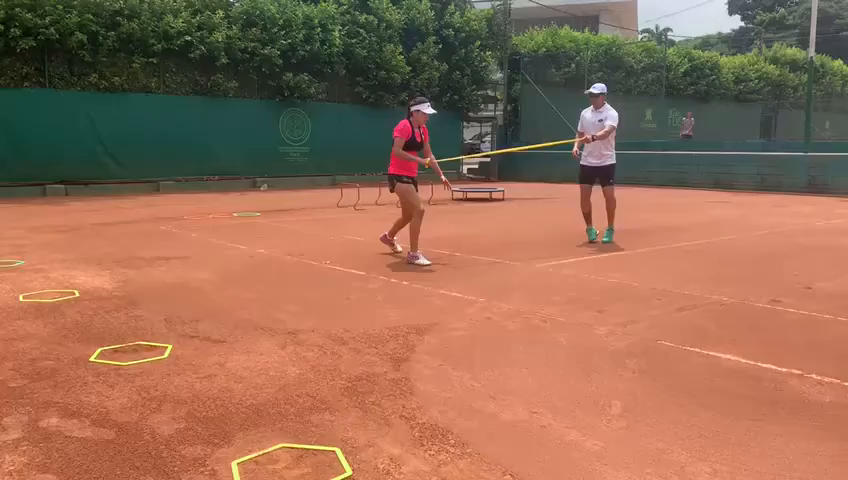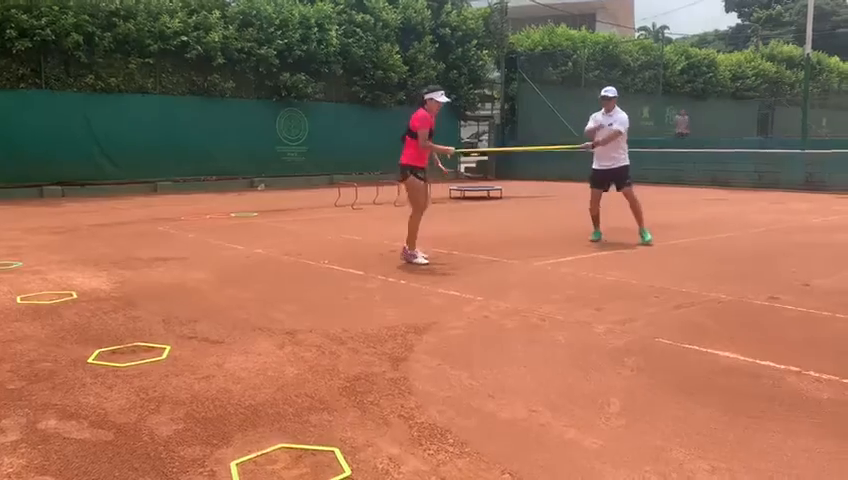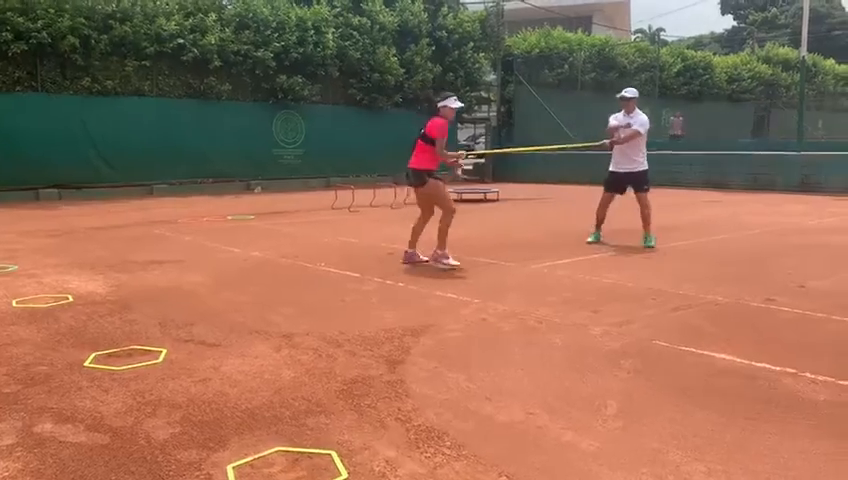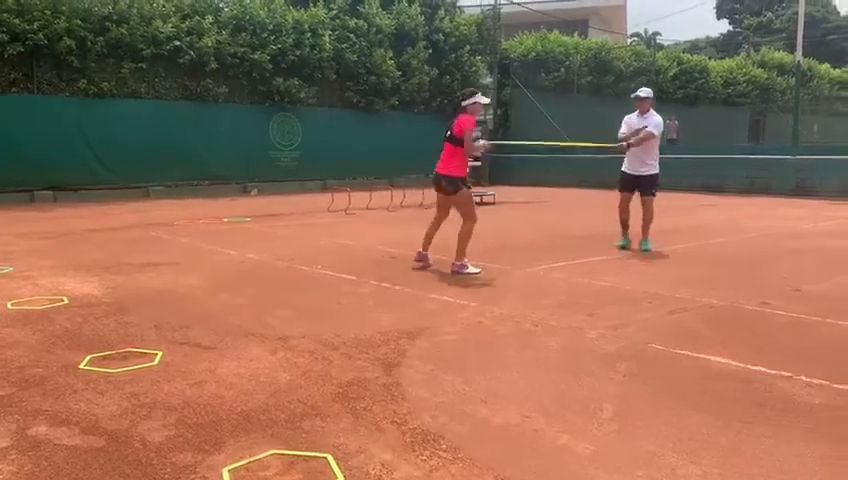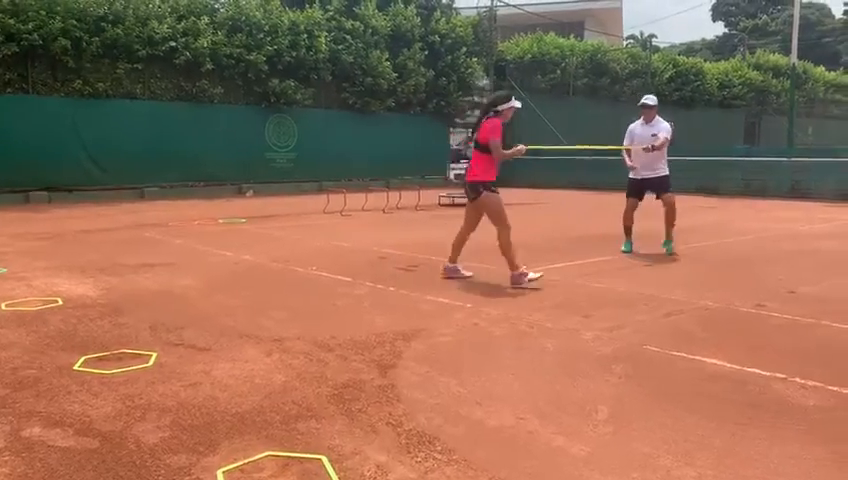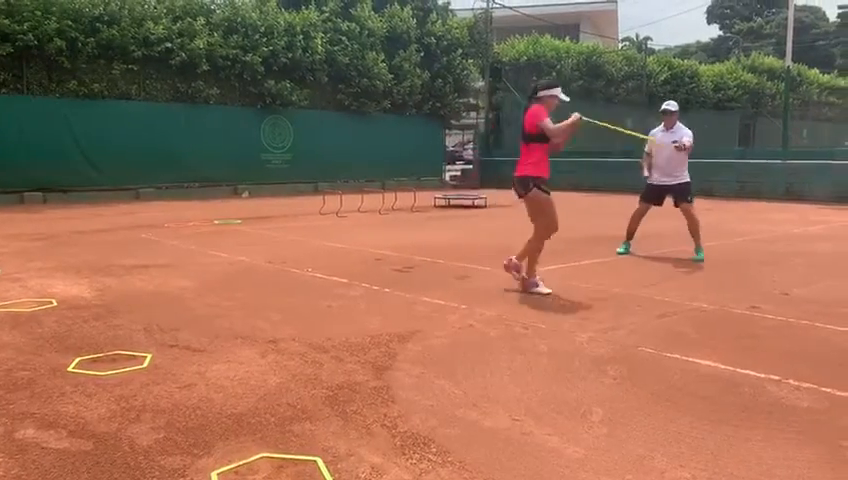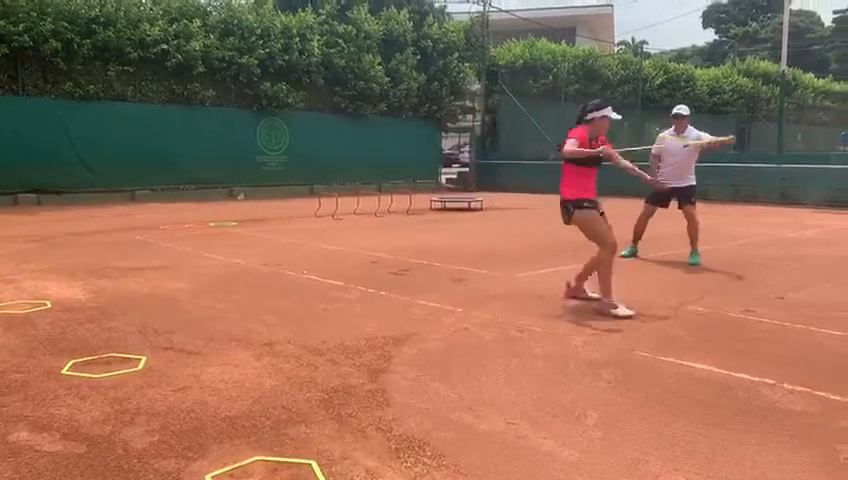
dt=0.3s
person 1, frame 1
left shoulder: (423, 130)
right shoulder: (404, 126)
left elbow: (428, 155)
right elbow: (397, 152)
left wrist: (441, 175)
right wrist: (420, 160)
left hip: (410, 176)
right hip: (398, 176)
left knee: (408, 215)
right knee: (418, 210)
left ankle: (389, 237)
right ankle: (414, 253)
person 1, frame 2
left shoulder: (430, 117)
right shoulder: (422, 116)
right elbow: (423, 144)
left wrist: (438, 163)
right wrist: (445, 150)
left hip: (418, 167)
right hip: (411, 167)
left knee: (419, 208)
right knee: (419, 209)
left ankle: (409, 248)
right ankle: (410, 251)
person 1, frame 3
left shoulder: (435, 122)
right shoulder: (441, 123)
right elbow: (440, 153)
left wrist: (452, 159)
right wrist: (456, 156)
left hip: (417, 172)
right hip: (423, 173)
left knee: (427, 213)
right knee: (449, 210)
left ankle: (411, 252)
right ankle: (440, 253)
person 1, frame 4
left shoulder: (458, 120)
right shoulder: (468, 120)
right elbow: (468, 149)
left wrist: (476, 147)
right wrist: (480, 145)
left hip: (441, 175)
right hip: (454, 178)
left knee: (440, 217)
right knee: (470, 219)
left ankle: (423, 255)
right ankle: (459, 263)
person 1, frame 5
left shoulder: (489, 122)
right shoulder: (494, 125)
right elbow: (497, 157)
left wrist: (514, 153)
right wrist: (516, 151)
left hip: (477, 182)
right hip: (481, 184)
left knee: (469, 226)
right knee: (504, 227)
left ankle: (451, 266)
right ankle: (518, 274)
person 1, frame 6
left shoulder: (540, 113)
right shoulder: (536, 110)
left elbow: (554, 145)
right elbow: (553, 131)
left wrist: (568, 130)
right wrist: (572, 120)
left hip: (534, 178)
right hip: (530, 178)
left knee: (550, 228)
right knee: (544, 229)
left ankle: (517, 261)
right ankle: (529, 278)
person 1, frame 7
left shoulder: (601, 139)
right shoulder: (579, 132)
left elbow: (622, 164)
right elbow: (567, 150)
left wrist: (647, 178)
right wrist: (593, 152)
left hip: (588, 201)
right hip: (574, 202)
left knee: (609, 247)
right knee: (608, 245)
left ankle: (576, 286)
right ankle: (608, 301)
person 2, frame 1
left shoulder: (611, 114)
right shoulder: (584, 113)
left elbow: (607, 132)
right elbow: (580, 134)
left wrist: (592, 137)
right wrist: (576, 146)
left hip: (606, 161)
right hip: (587, 161)
left knee: (609, 194)
right knee: (584, 194)
left ankle: (610, 229)
right ankle: (590, 229)
person 2, frame 2
left shoulder: (621, 117)
right shoulder: (595, 117)
left elbow: (611, 137)
right elbow: (587, 131)
left wrist: (593, 144)
right wrist: (594, 129)
left hip: (619, 164)
right hip: (599, 165)
left knee: (630, 195)
right knee: (594, 198)
left ankle: (643, 231)
right ankle: (597, 230)
person 2, frame 3
left shoulder: (642, 119)
right shoulder: (615, 118)
left elbow: (630, 136)
right elbow: (611, 130)
left wrist: (613, 141)
right wrist: (618, 127)
left hip: (638, 168)
right hip: (617, 167)
left knee: (643, 200)
right knee: (605, 199)
left ankle: (648, 236)
right ankle: (596, 233)
person 2, frame 4
left shoulder: (656, 120)
right shoulder: (629, 119)
left elbow: (644, 138)
right elbow: (621, 137)
left wrist: (628, 144)
right wrist: (631, 134)
left hip: (649, 170)
right hip: (629, 168)
left knee: (647, 203)
right knee: (623, 201)
left ankle: (645, 239)
right ankle: (625, 237)
person 2, frame 5
left shoulder: (663, 126)
right shoulder: (633, 127)
left elbow: (662, 142)
right elbow: (626, 149)
left wrist: (652, 147)
right wrist: (628, 161)
left hip: (659, 173)
right hip: (637, 175)
left knee: (670, 203)
right knee: (629, 207)
left ankle: (669, 240)
right ankle: (628, 240)
person 2, frame 6
left shoulder: (685, 132)
right shoulder: (654, 133)
left elbow: (688, 145)
right elbow: (647, 155)
left wrist: (684, 147)
right wrist: (646, 170)
left hip: (679, 180)
right hip: (656, 180)
left knee: (689, 212)
right knee: (640, 211)
left ankle: (698, 249)
right ankle: (627, 243)
person 2, frame 7
left shoulder: (696, 136)
right shoulder: (663, 137)
left elbow: (713, 141)
right elbow: (654, 158)
left wrist: (725, 140)
right wrist: (655, 174)
left hip: (685, 183)
right hip: (662, 182)
left knee: (690, 215)
right knee: (645, 213)
left ankle: (694, 252)
right ankle: (633, 247)
